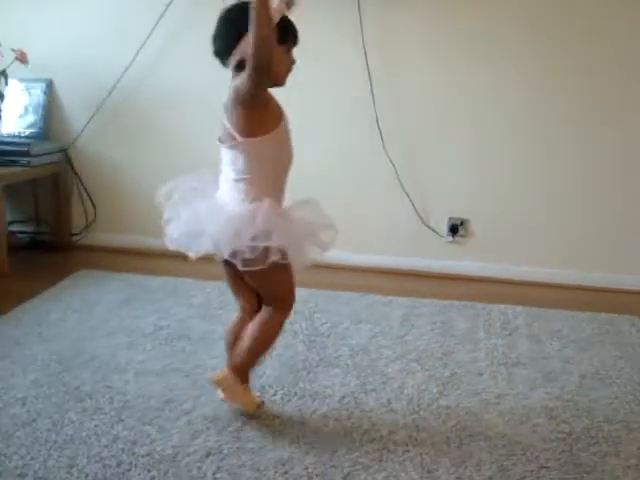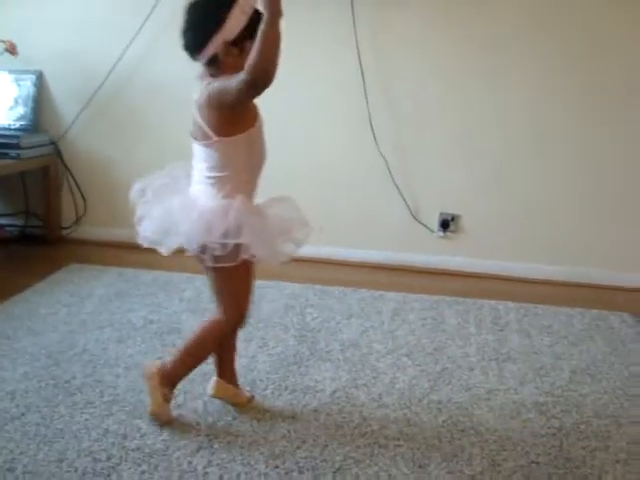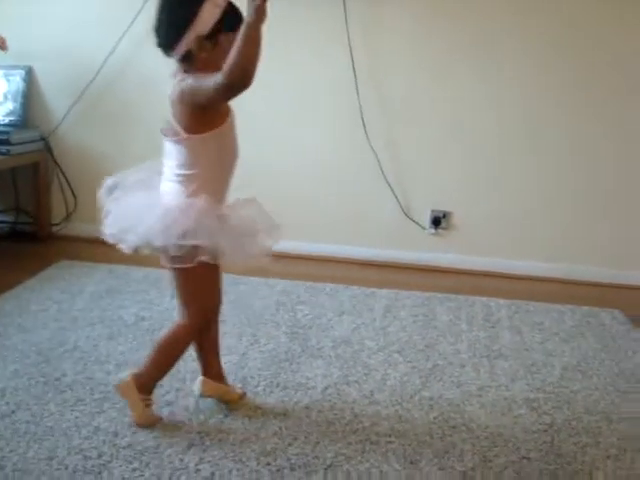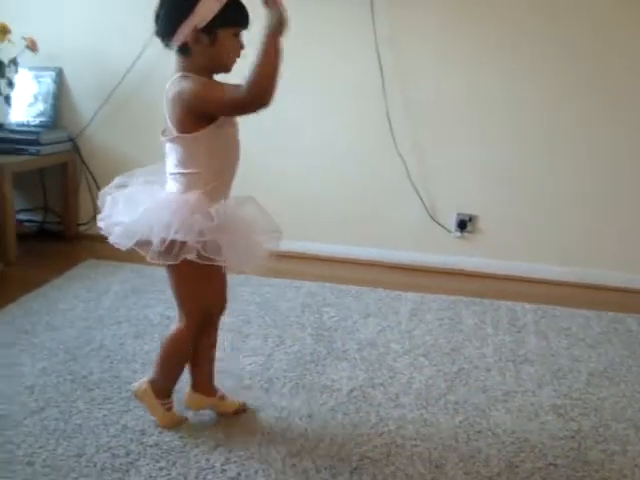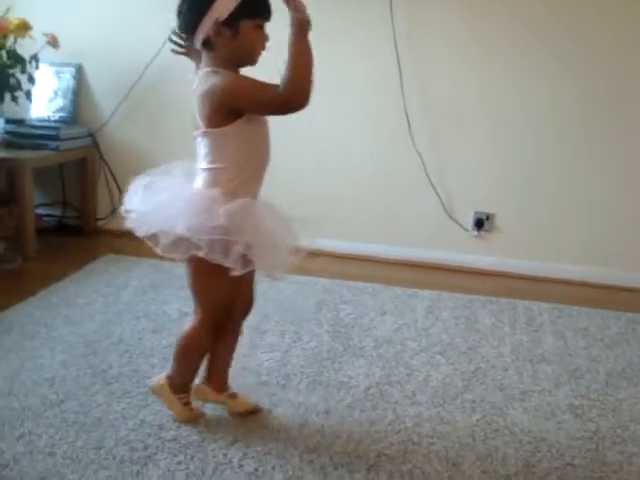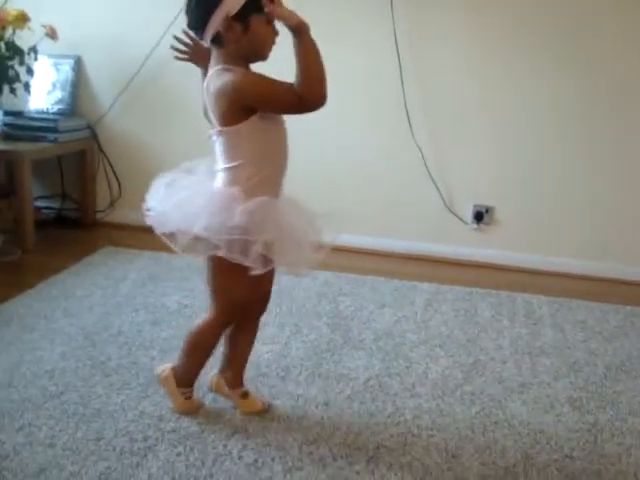
dt=0.2s
person 1, frame 1
left shoulder: (246, 94)
right shoulder: (248, 96)
left elbow: (259, 61)
right elbow: (260, 59)
left hip: (233, 219)
right hip: (253, 225)
left knee: (250, 307)
right knee: (280, 304)
left ankle: (236, 382)
right ankle: (236, 373)
person 1, frame 2
left shoulder: (210, 85)
right shoulder: (225, 93)
left elbow: (245, 69)
right elbow: (259, 73)
left hip: (205, 214)
right hip: (224, 220)
left knee: (228, 308)
right knee: (231, 316)
left ankle: (225, 380)
right ankle: (166, 374)
person 1, frame 3
left shoulder: (186, 83)
right shoulder: (196, 91)
right elbow: (237, 76)
left hip: (181, 212)
right hip: (190, 221)
left knee: (206, 308)
right knee: (195, 317)
left ankle: (213, 378)
right ankle: (140, 384)
person 1, frame 4
left shoulder: (193, 85)
right shoulder: (192, 91)
right elbow: (256, 95)
left hip: (197, 217)
right hip: (187, 222)
left knee: (211, 310)
right knee: (195, 318)
left ankle: (203, 389)
right ankle: (157, 389)
person 1, frame 5
left shoulder: (218, 78)
right shoulder: (223, 86)
right elbow: (294, 97)
left wrist: (201, 57)
left hip: (229, 215)
right hip: (211, 219)
left knee: (239, 307)
right knee: (211, 315)
left ankle: (216, 385)
right ankle: (176, 385)
person 1, frame 6
left shoulder: (225, 76)
right shoulder: (235, 83)
right elbow: (310, 97)
left wrist: (207, 65)
left hip: (252, 213)
right hip: (233, 217)
left knee: (255, 304)
right knee: (226, 312)
left ankle: (231, 381)
right ankle: (178, 377)
